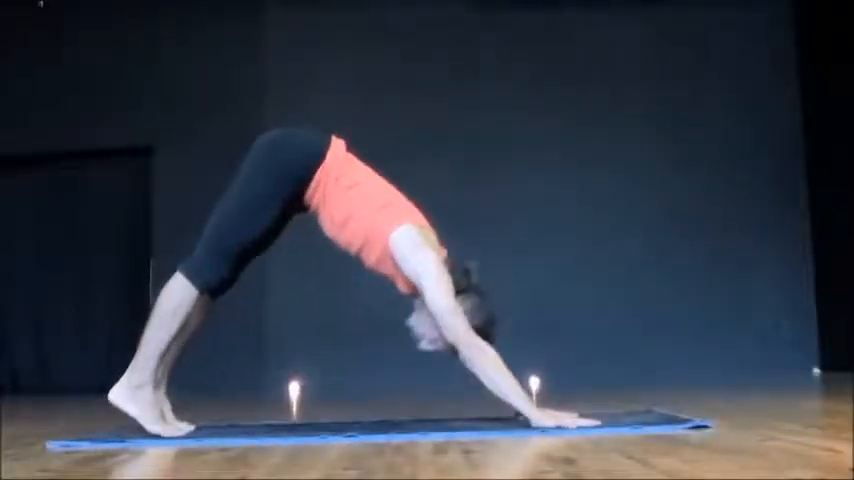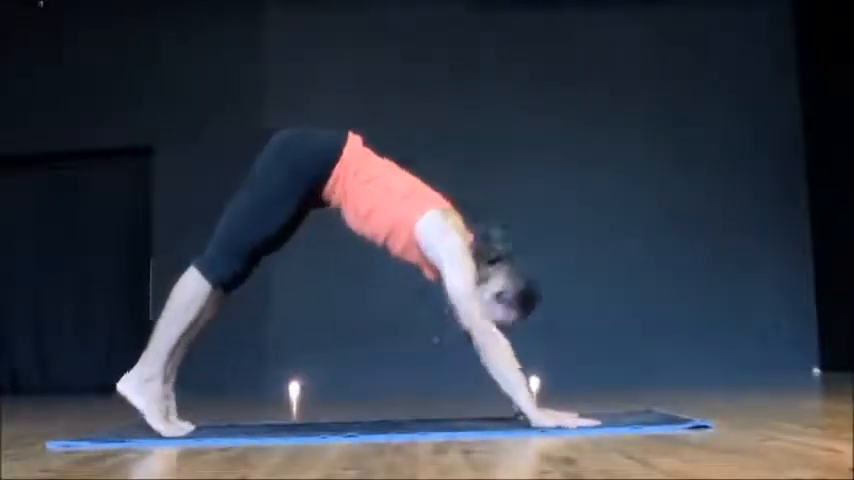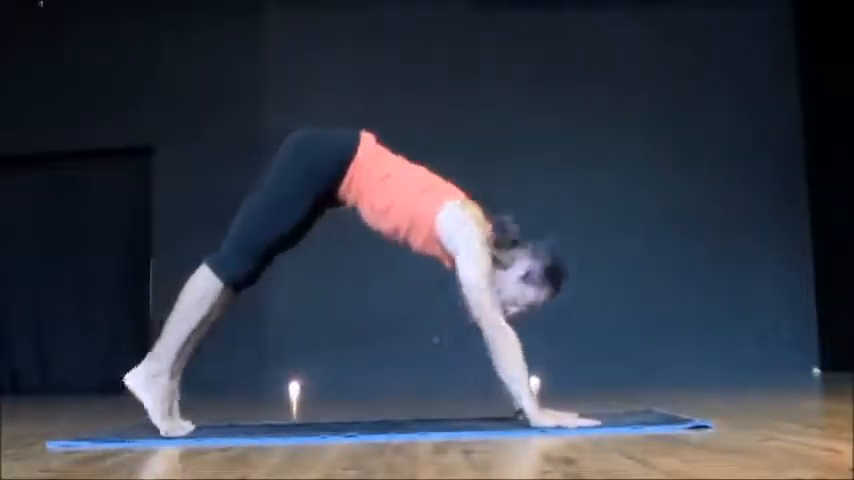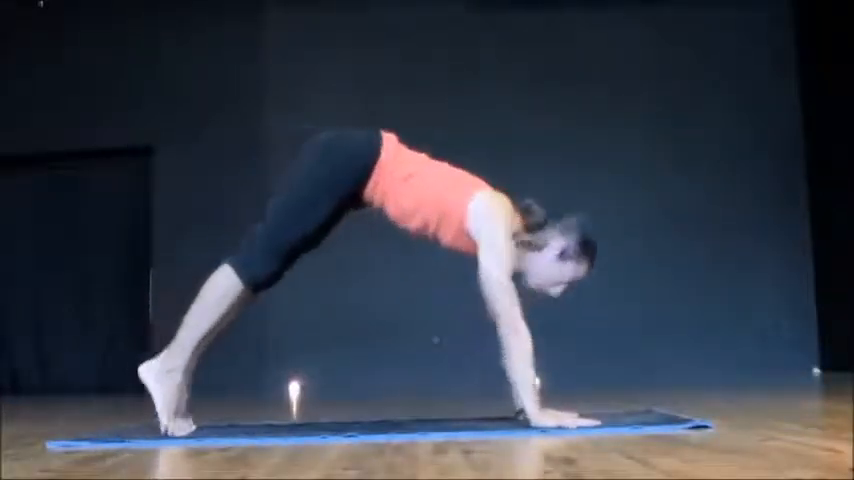
dt=0.1s
person 1, frame 1
left shoulder: (426, 269)
right shoulder: (425, 267)
left elbow: (469, 344)
right elbow: (468, 345)
left wrist: (527, 406)
right wrist: (533, 412)
left hip: (304, 170)
right hip: (294, 162)
left knee: (216, 274)
right knee: (209, 266)
left ankle: (152, 389)
right ankle: (137, 383)
person 1, frame 2
left shoulder: (462, 254)
right shoulder: (451, 249)
left elbow: (485, 334)
right elbow: (483, 335)
left wrist: (525, 404)
right wrist: (534, 412)
left hip: (323, 167)
right hip: (311, 159)
left knee: (230, 270)
right knee: (222, 262)
left ankle: (159, 383)
right ankle: (147, 376)
person 1, frame 3
left shoulder: (481, 243)
right shoulder: (472, 243)
left elbow: (494, 329)
right elbow: (493, 329)
left wrist: (527, 403)
right wrist: (534, 411)
left hip: (335, 166)
right hip: (326, 160)
left knee: (241, 269)
right knee: (235, 261)
left ankle: (165, 380)
right ankle: (155, 371)
person 1, frame 4
left shoulder: (503, 232)
right shoulder: (497, 227)
left elbow: (509, 326)
right elbow: (511, 326)
left wrist: (526, 404)
right wrist: (535, 412)
left hip: (359, 168)
right hip: (353, 161)
left knee: (264, 267)
right knee: (258, 261)
left ankle: (176, 375)
right ankle: (171, 367)
